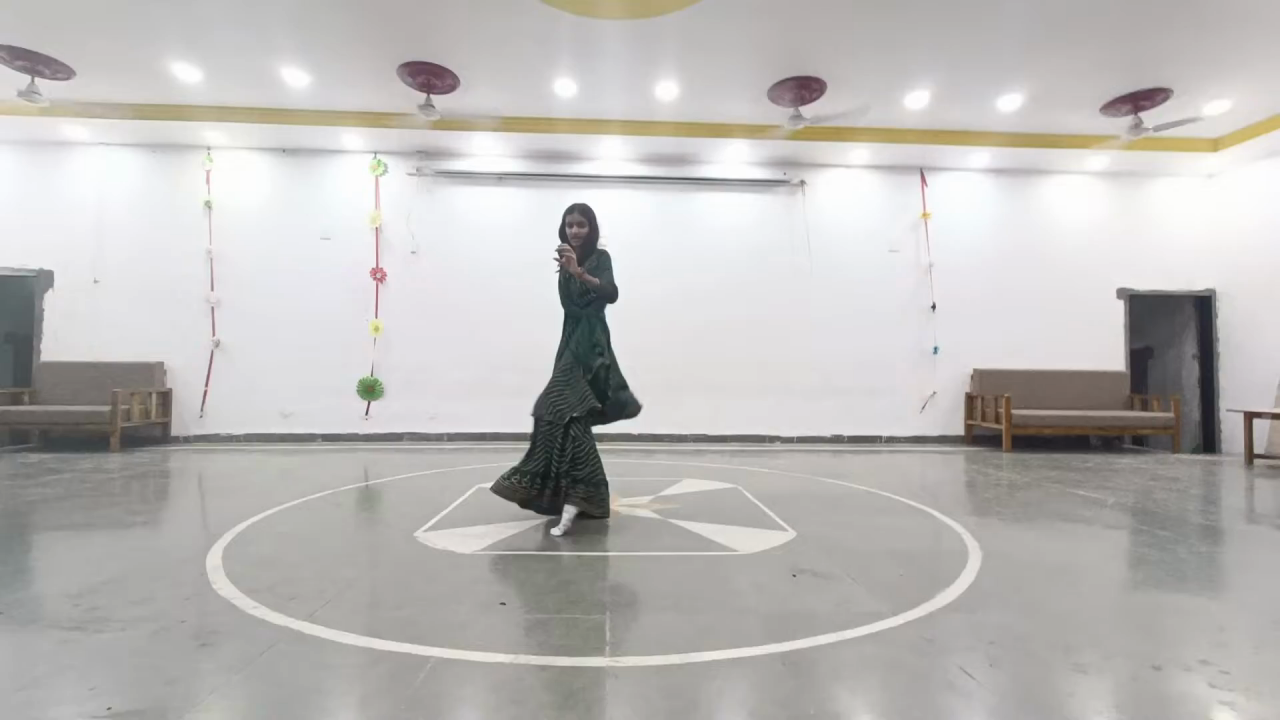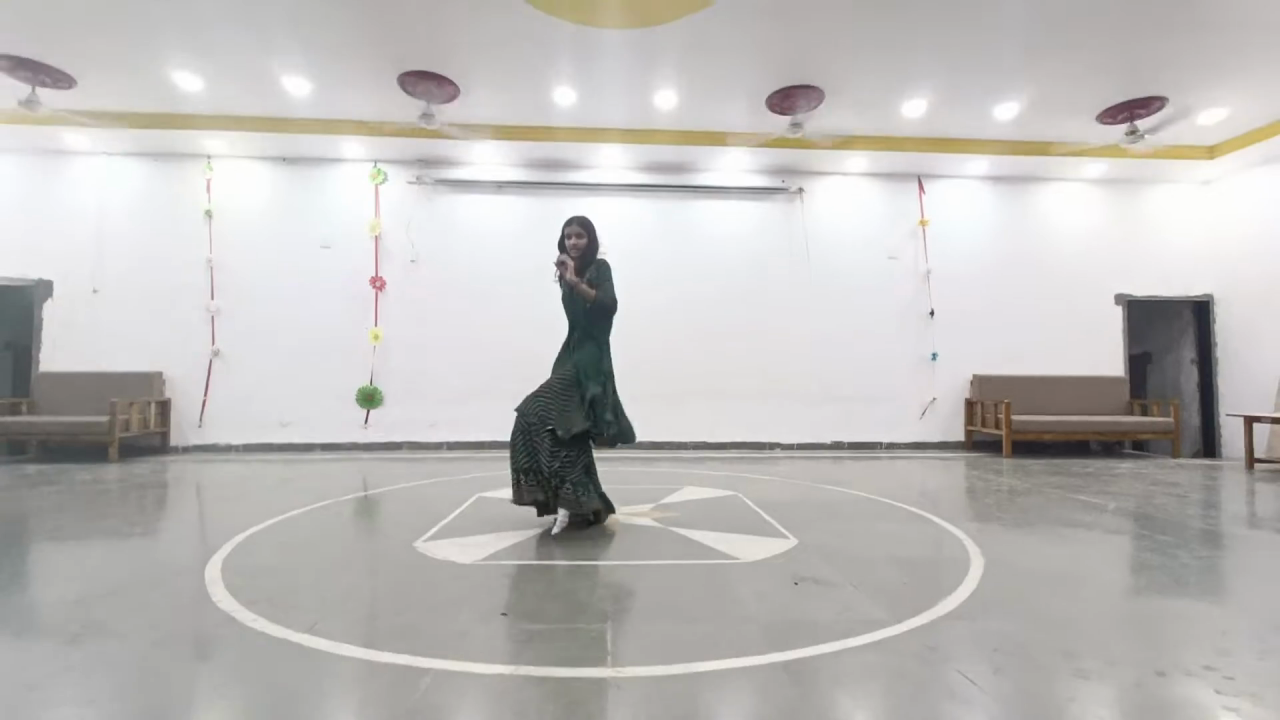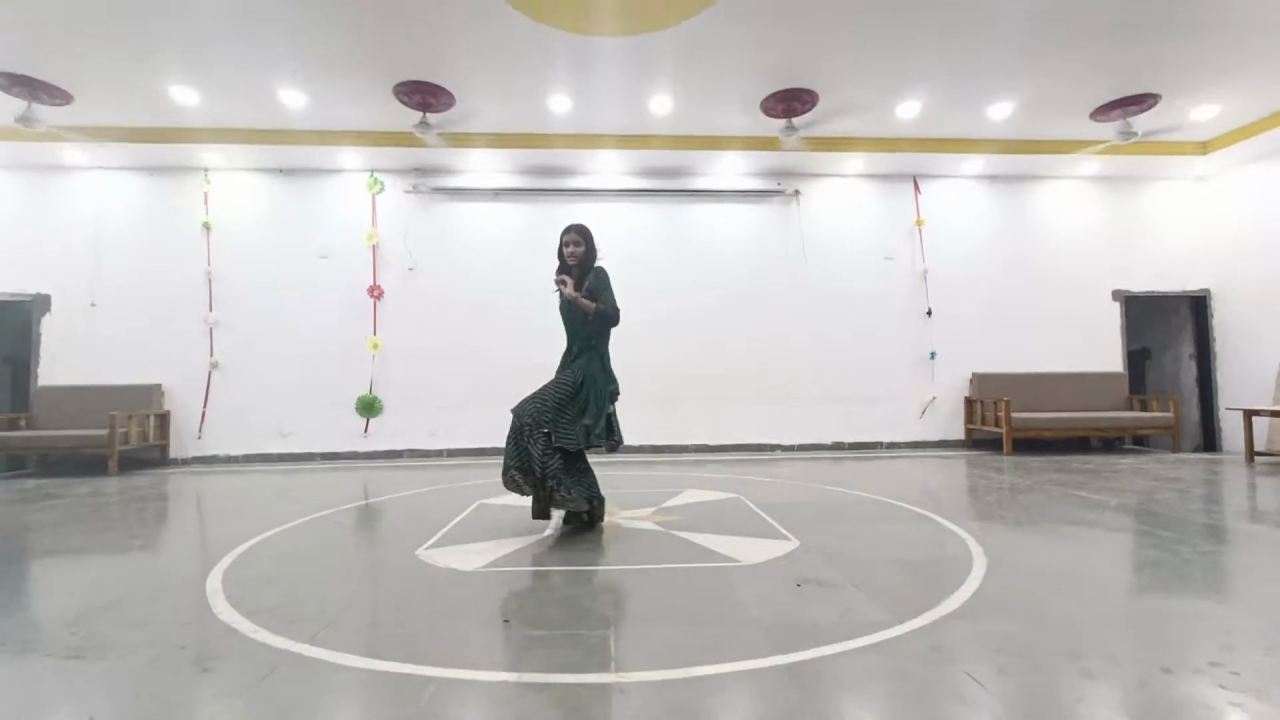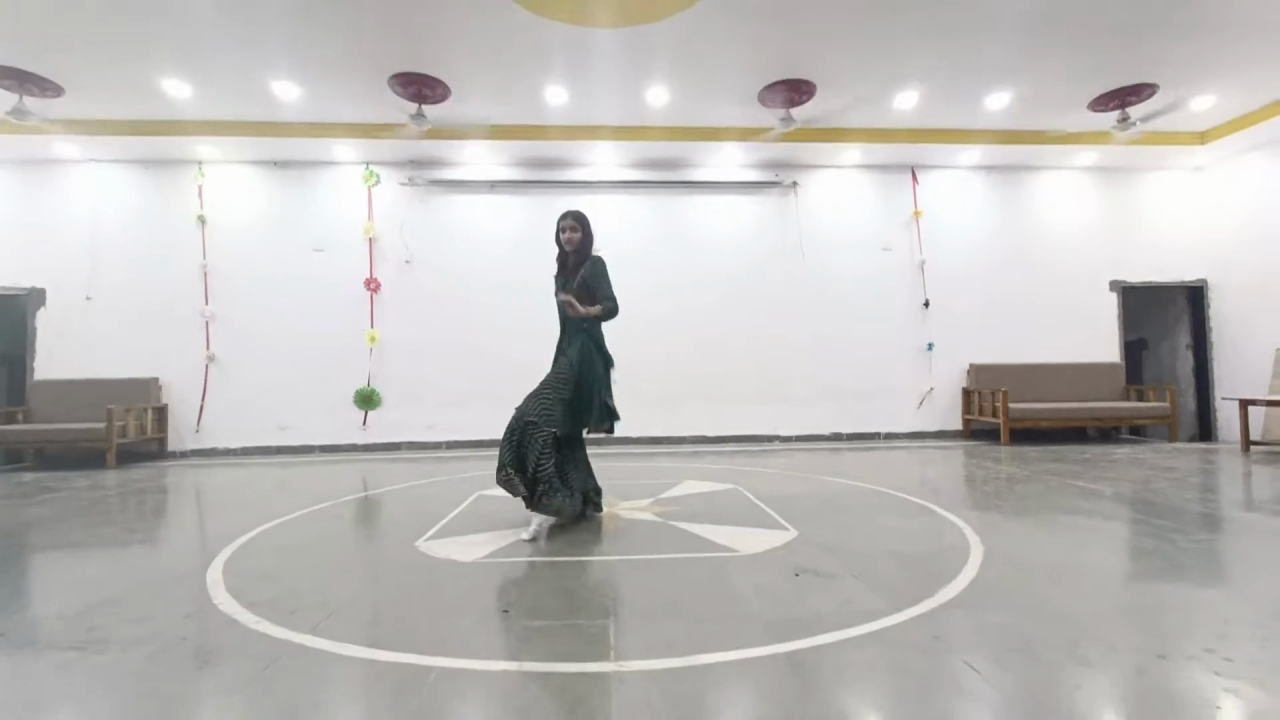
dt=0.1s
person 1, frame 1
left shoulder: (599, 257)
right shoulder: (567, 263)
left elbow: (611, 293)
left wrist: (578, 271)
left hip: (588, 346)
right hip: (571, 345)
left knee: (559, 414)
right knee: (567, 419)
left ankle: (575, 496)
right ankle: (583, 496)
person 1, frame 2
left shoulder: (599, 268)
right shoulder: (567, 275)
left elbow: (609, 305)
left wrist: (577, 284)
left hip: (590, 359)
right hip: (571, 357)
left knee: (536, 417)
right knee: (568, 430)
left ankle: (568, 500)
right ankle: (582, 505)
person 1, frame 3
left shoulder: (598, 276)
right shoulder: (567, 279)
left elbow: (612, 317)
left wrist: (577, 300)
left hip: (587, 367)
right hip: (573, 363)
left knee: (532, 419)
right knee: (564, 435)
left ankle: (561, 497)
right ankle: (583, 506)
person 1, frame 4
left shoulder: (595, 266)
right shoulder: (565, 271)
left elbow: (610, 307)
left wrist: (584, 312)
left hip: (583, 357)
right hip: (567, 354)
left knee: (539, 421)
right knee: (560, 429)
left ankle: (547, 506)
right ankle: (581, 501)
